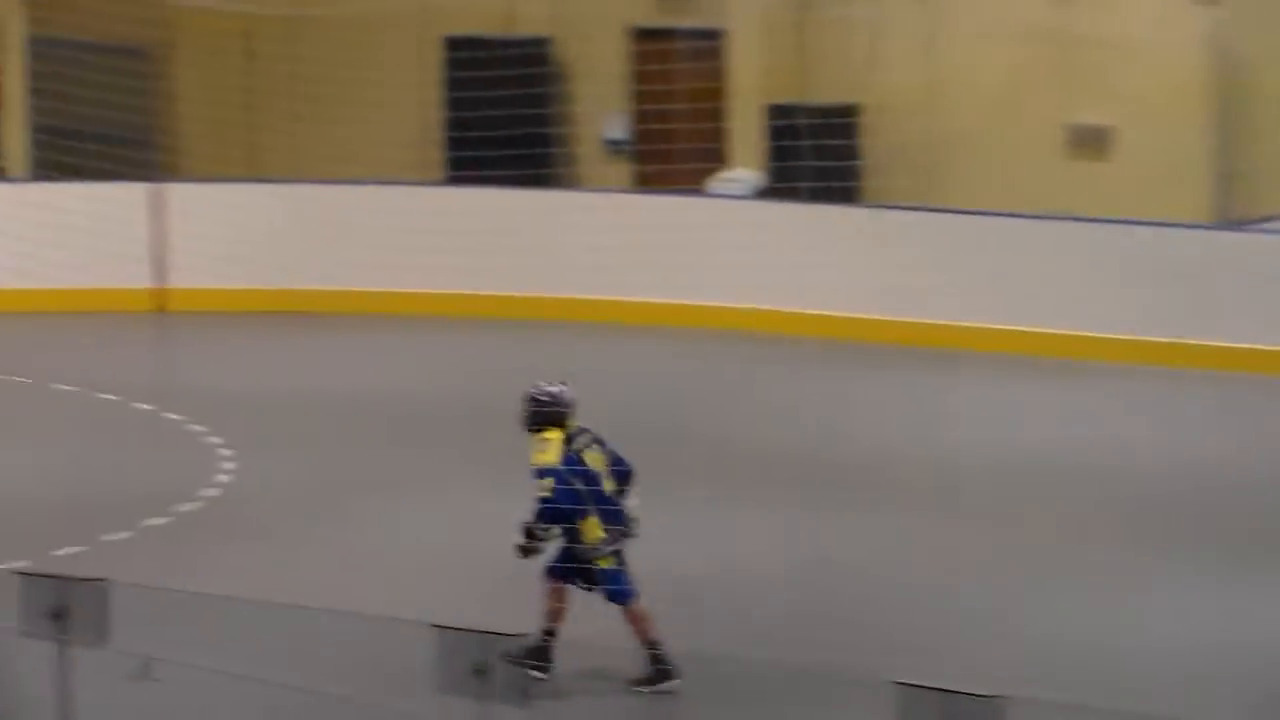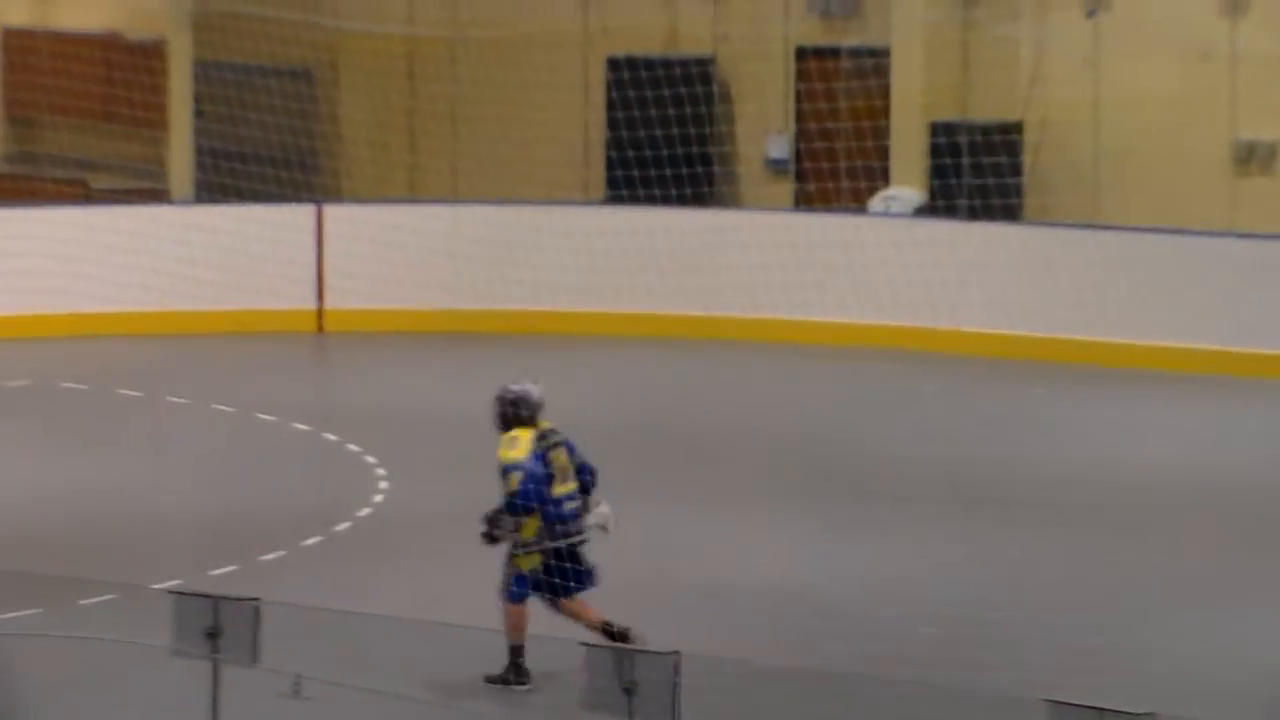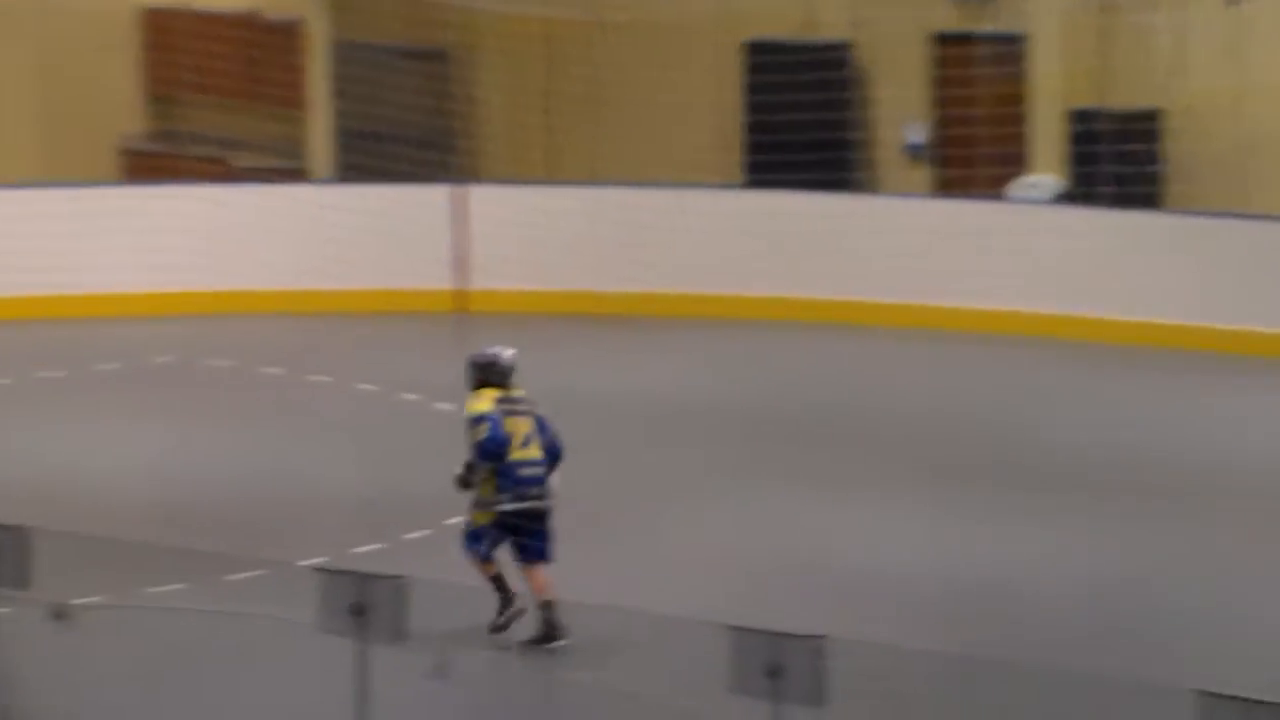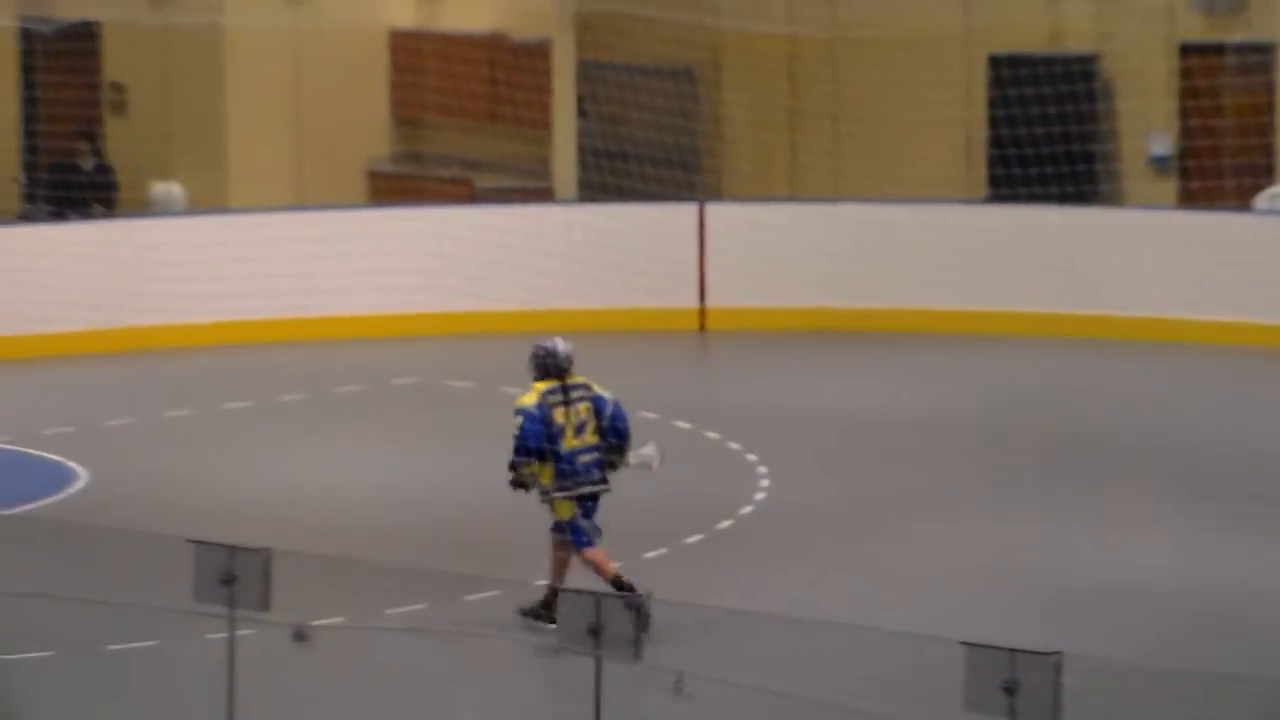
dt=0.5s
person 1, frame 1
left shoulder: (546, 449)
right shoulder: (582, 435)
left elbow: (555, 502)
right elbow: (622, 470)
left wrist: (533, 536)
right wrist: (611, 504)
left hip: (594, 534)
right hip: (606, 524)
left knee: (624, 599)
right knee: (555, 580)
left ankle: (661, 667)
right ankle: (542, 654)
person 1, frame 2
left shoulder: (513, 447)
right shoulder: (551, 435)
left elbow: (524, 495)
right elbow: (584, 474)
left wrist: (500, 525)
right wrist: (576, 509)
left hip: (537, 535)
right hip: (569, 530)
left knee: (513, 597)
right knee: (562, 599)
left ankle: (517, 669)
right ankle: (619, 636)
person 1, frame 3
left shoulder: (481, 404)
right shoulder: (523, 402)
left elbow: (492, 443)
right elbow: (552, 450)
left wrist: (472, 474)
left hip: (501, 495)
right hip: (534, 494)
left knee: (475, 547)
right knee: (533, 562)
left ankle: (507, 598)
right ankle: (550, 627)
person 1, frame 4
left shoulder: (532, 399)
right shoulder: (587, 388)
left elbow: (528, 439)
right elbow: (616, 419)
left wrist: (521, 473)
right wrist: (616, 457)
left hip: (561, 483)
right hip: (592, 479)
left knee: (583, 546)
right knee: (561, 539)
left ankle: (630, 594)
right ankle: (548, 606)
